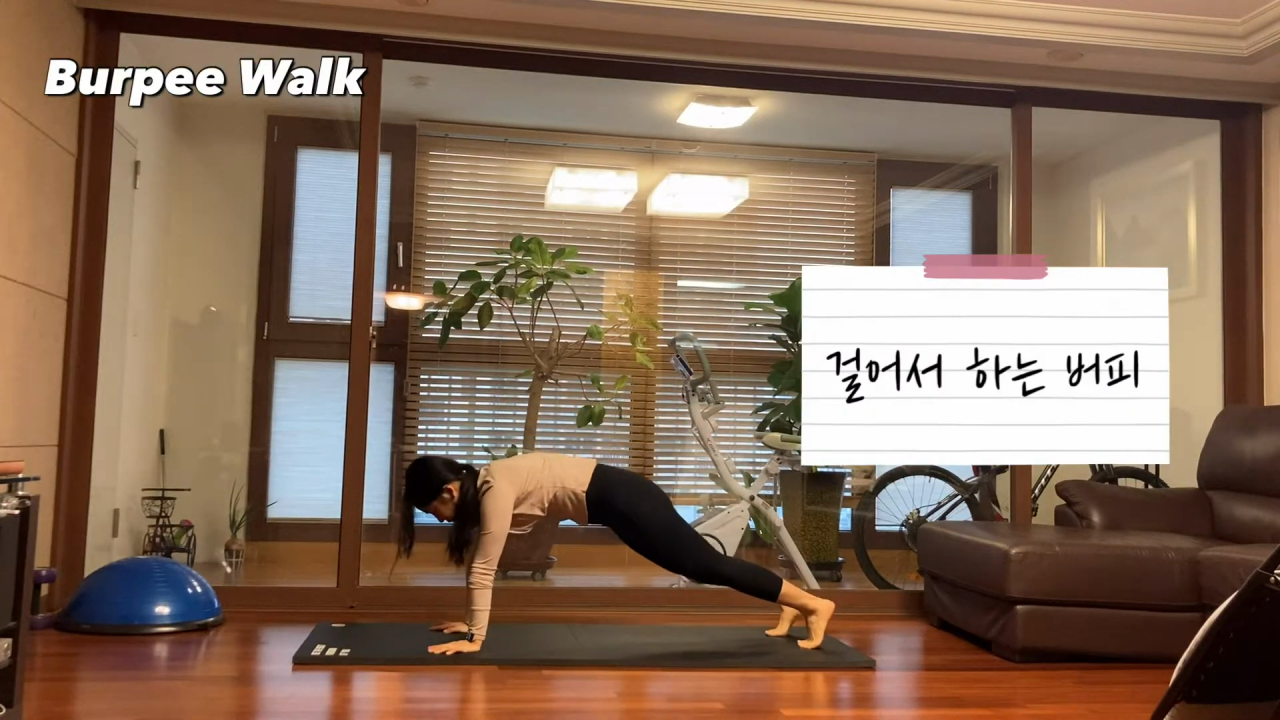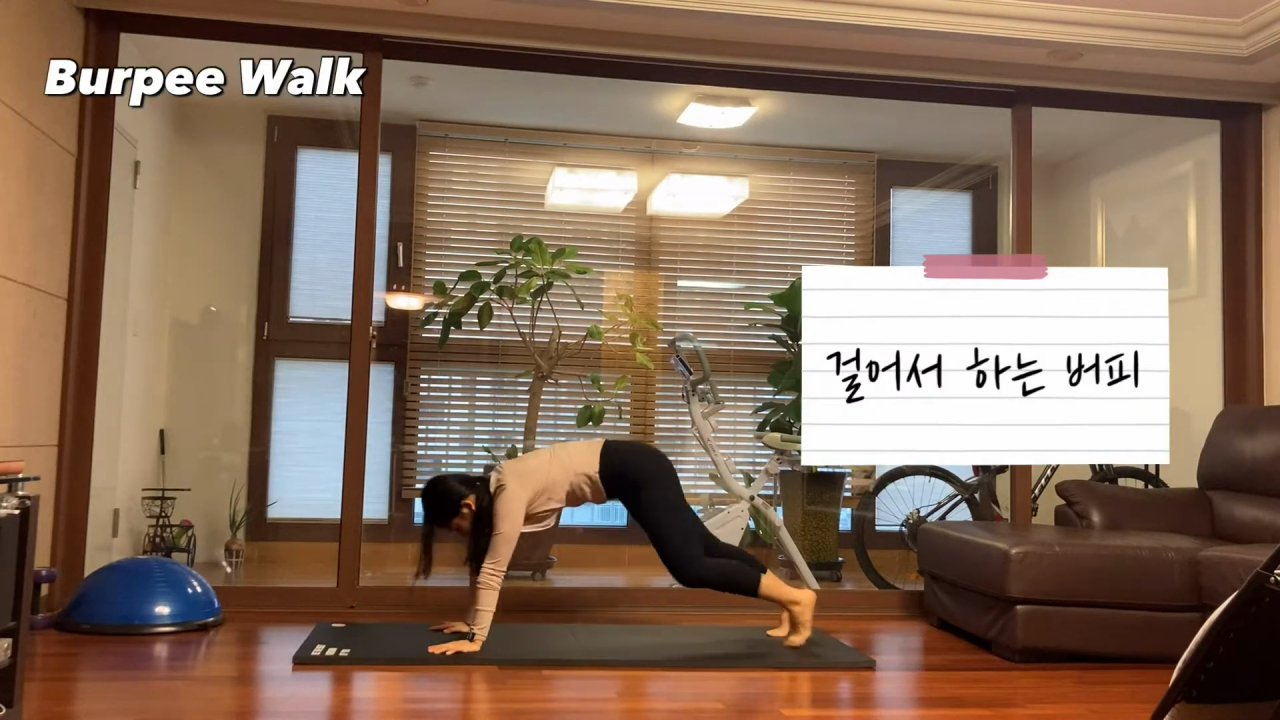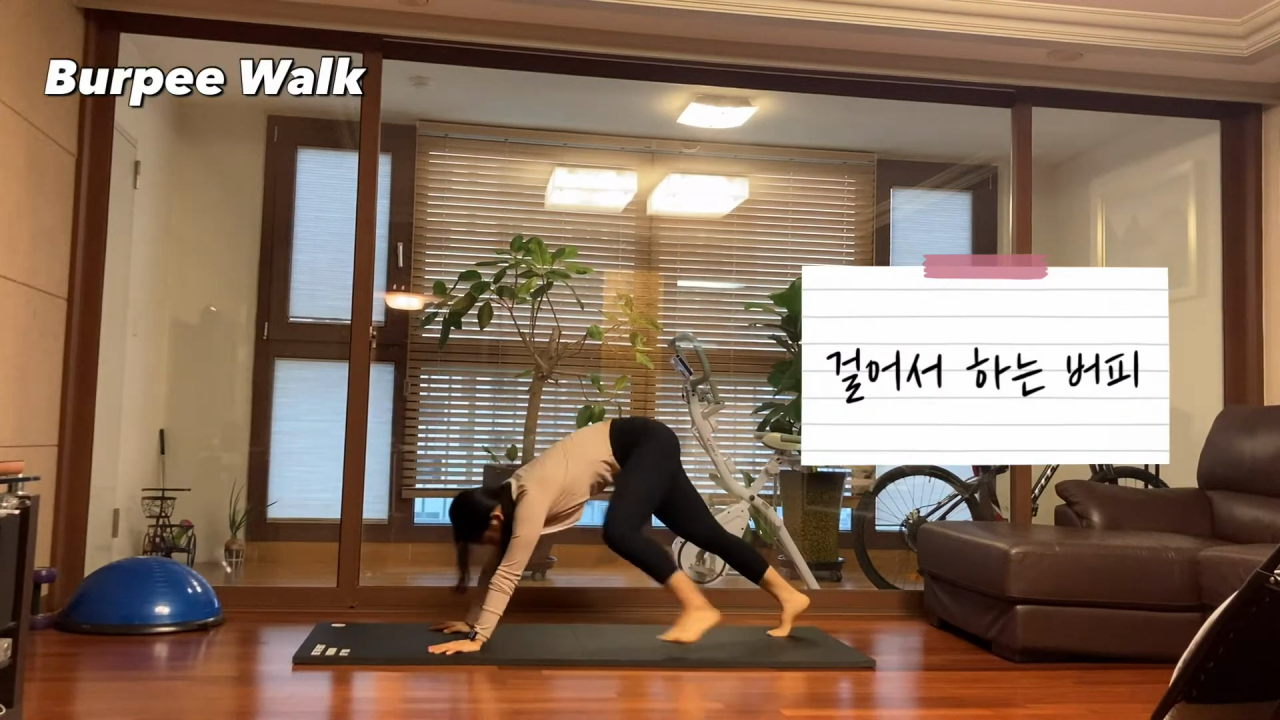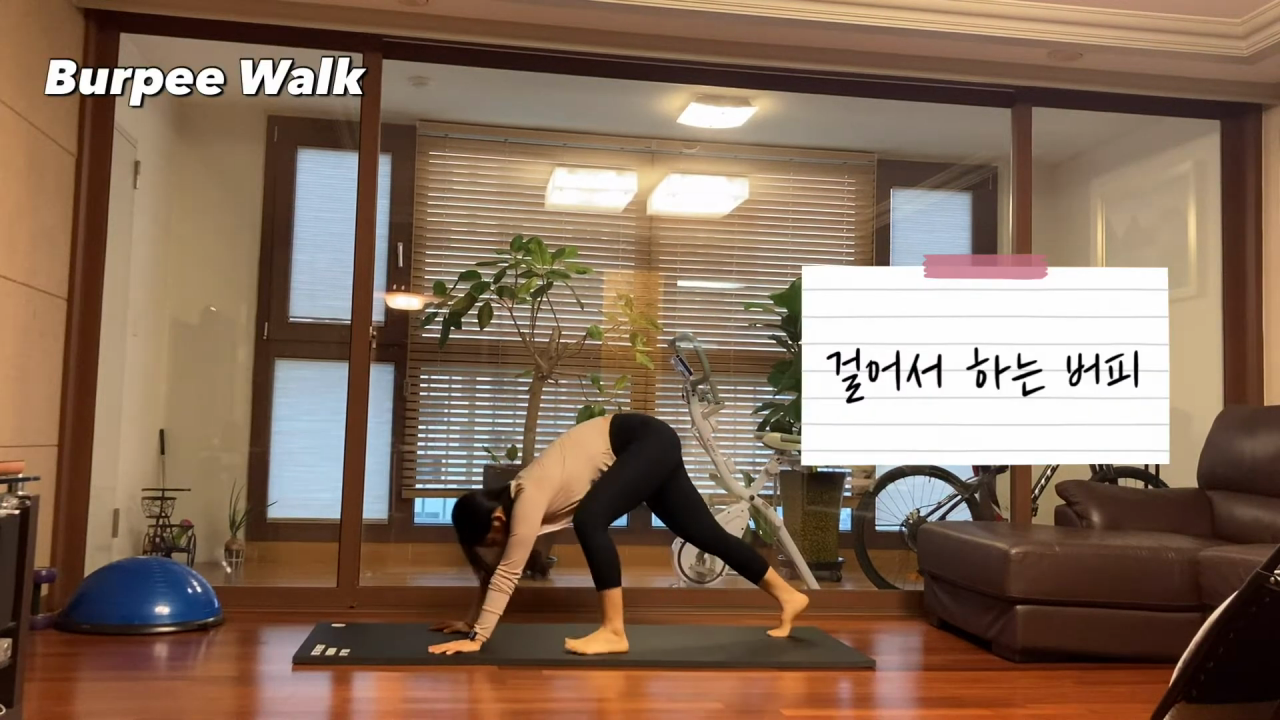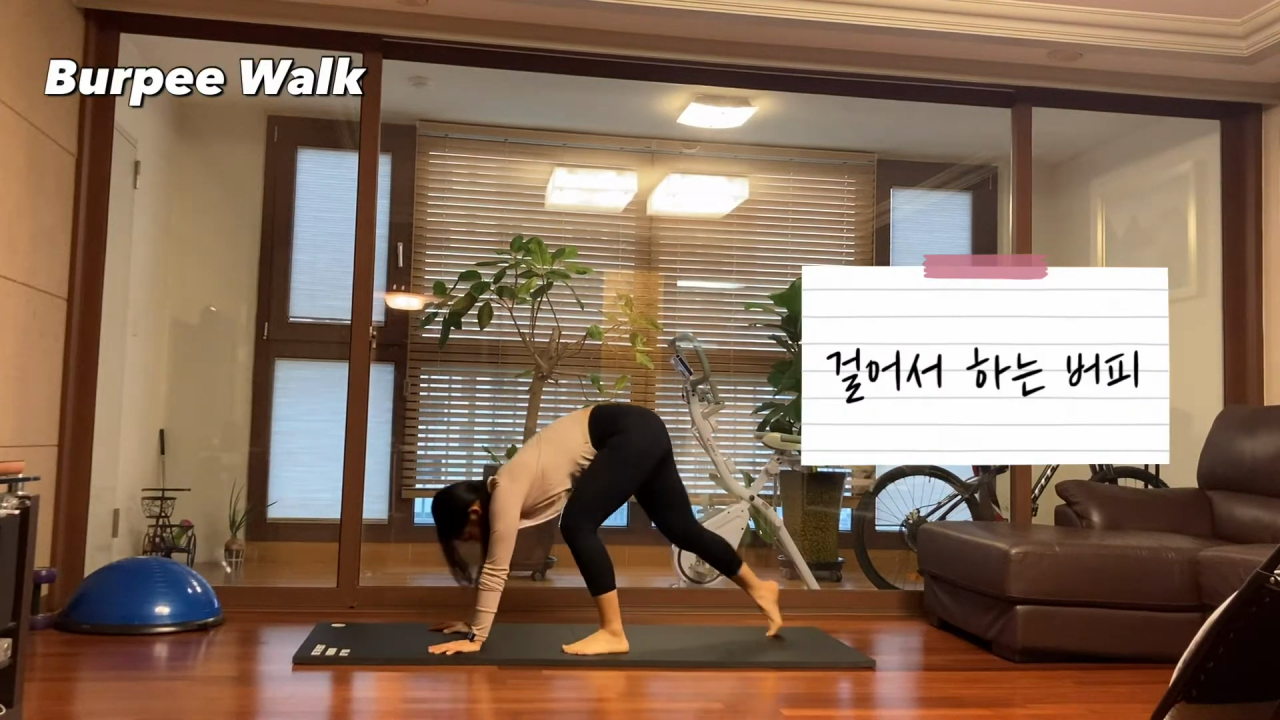
dt=0.2s
person 1, frame 1
left shoulder: (494, 490)
right shoulder: (483, 485)
left elbow: (484, 568)
right elbow: (478, 565)
left wrist: (475, 638)
right wrist: (470, 621)
left hip: (620, 499)
right hip: (614, 499)
left knee: (707, 564)
right knee: (703, 564)
left ankle: (813, 604)
right ankle: (789, 605)
person 1, frame 2
left shoulder: (508, 494)
right shoulder: (491, 490)
left elbow: (494, 569)
right elbow: (486, 564)
left wrist: (476, 637)
right wrist: (472, 620)
left hip: (638, 469)
right hip: (629, 472)
left knee: (689, 566)
right knee: (704, 549)
left ankle: (795, 598)
right ankle: (787, 599)
person 1, frame 3
left shoulder: (531, 501)
right shoulder: (508, 497)
left elbow: (508, 573)
right elbow: (498, 567)
left wrist: (477, 637)
right wrist: (471, 620)
left hip: (648, 442)
right hip: (639, 445)
left knee: (618, 530)
right knee: (706, 533)
left ankle: (697, 607)
right ankle: (787, 596)
person 1, frame 4
left shoulder: (528, 501)
right shoulder: (509, 498)
left elbow: (508, 574)
right elbow: (500, 570)
left wrist: (477, 638)
right wrist: (472, 621)
left hip: (649, 439)
right hip: (641, 445)
left knee: (590, 519)
right knee: (704, 534)
left ankle: (614, 631)
right ankle: (787, 596)
person 1, frame 5
left shoulder: (505, 494)
right shoulder: (500, 492)
left elbow: (496, 570)
right elbow: (493, 568)
left wrist: (476, 637)
right wrist: (473, 621)
left hip: (631, 432)
right hip: (636, 431)
left knee: (577, 525)
right knee: (682, 529)
left ankle: (613, 632)
right ankle: (758, 588)
